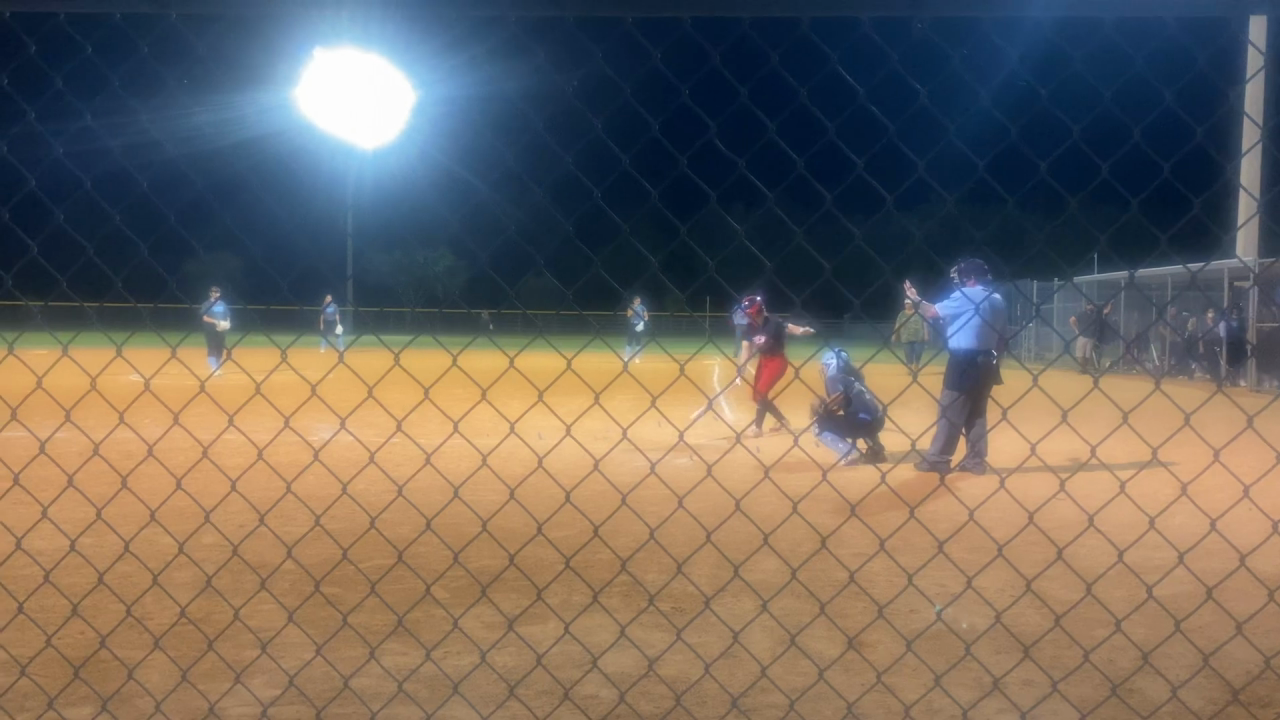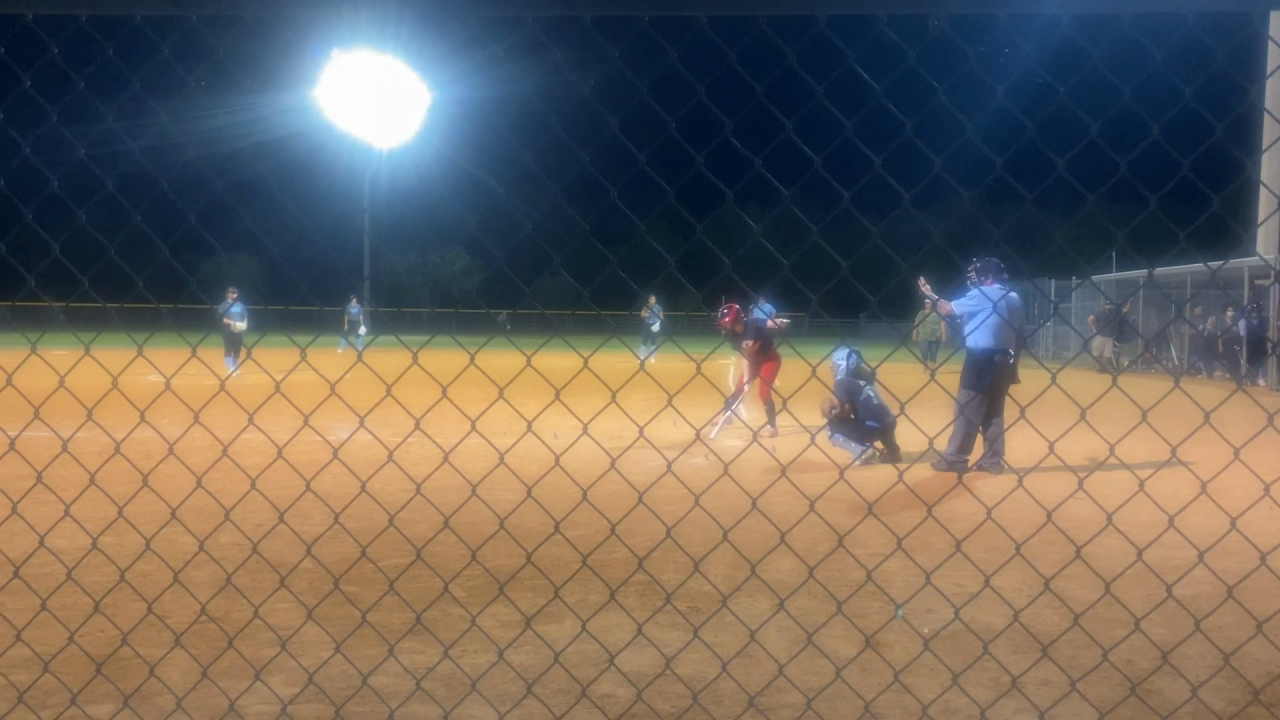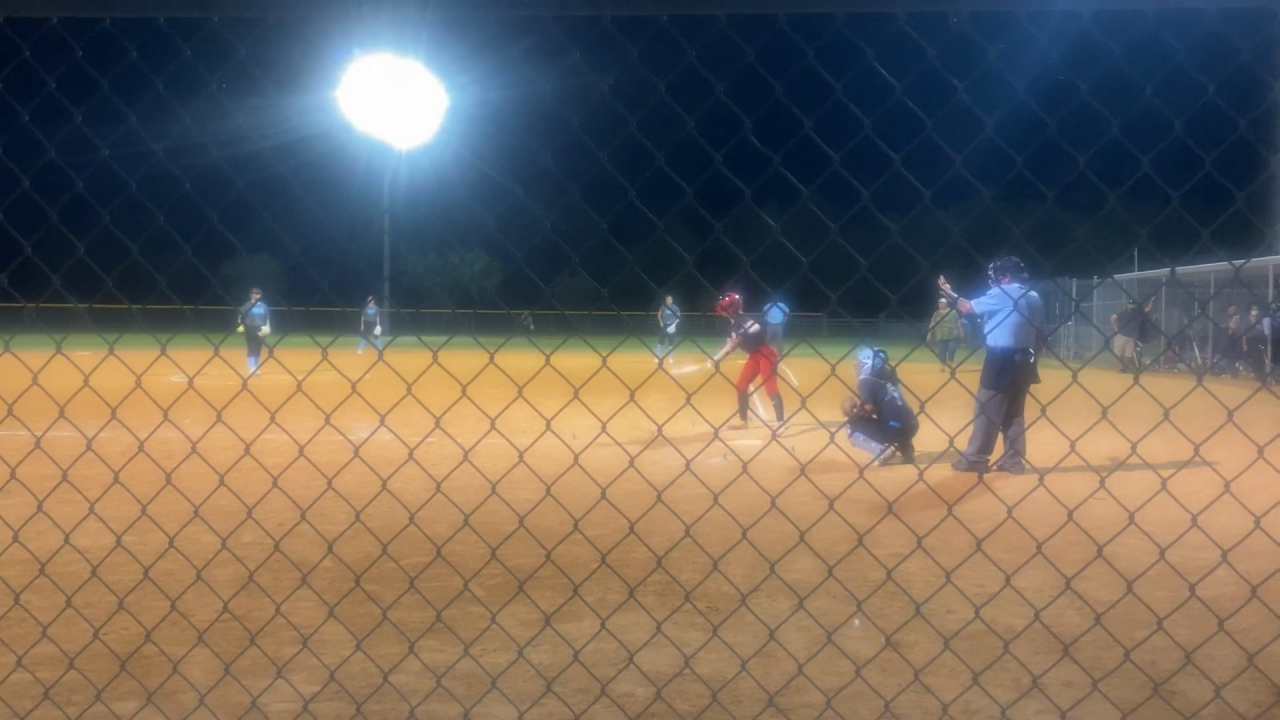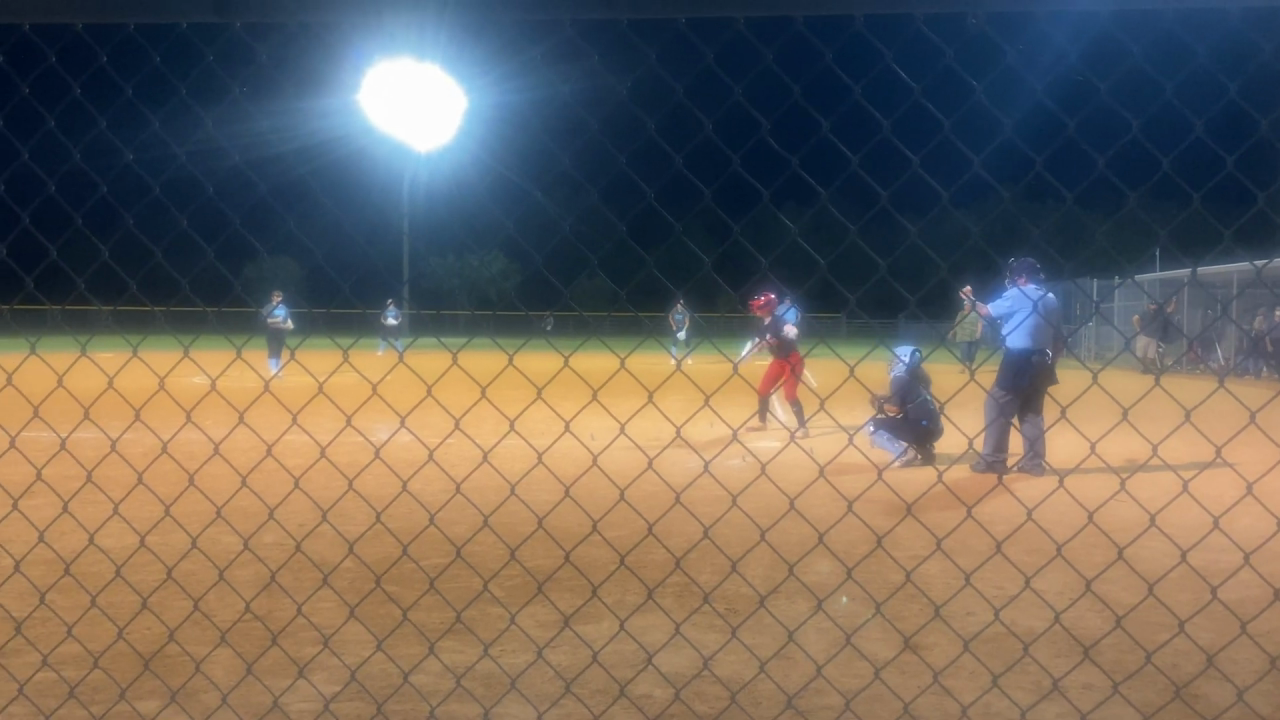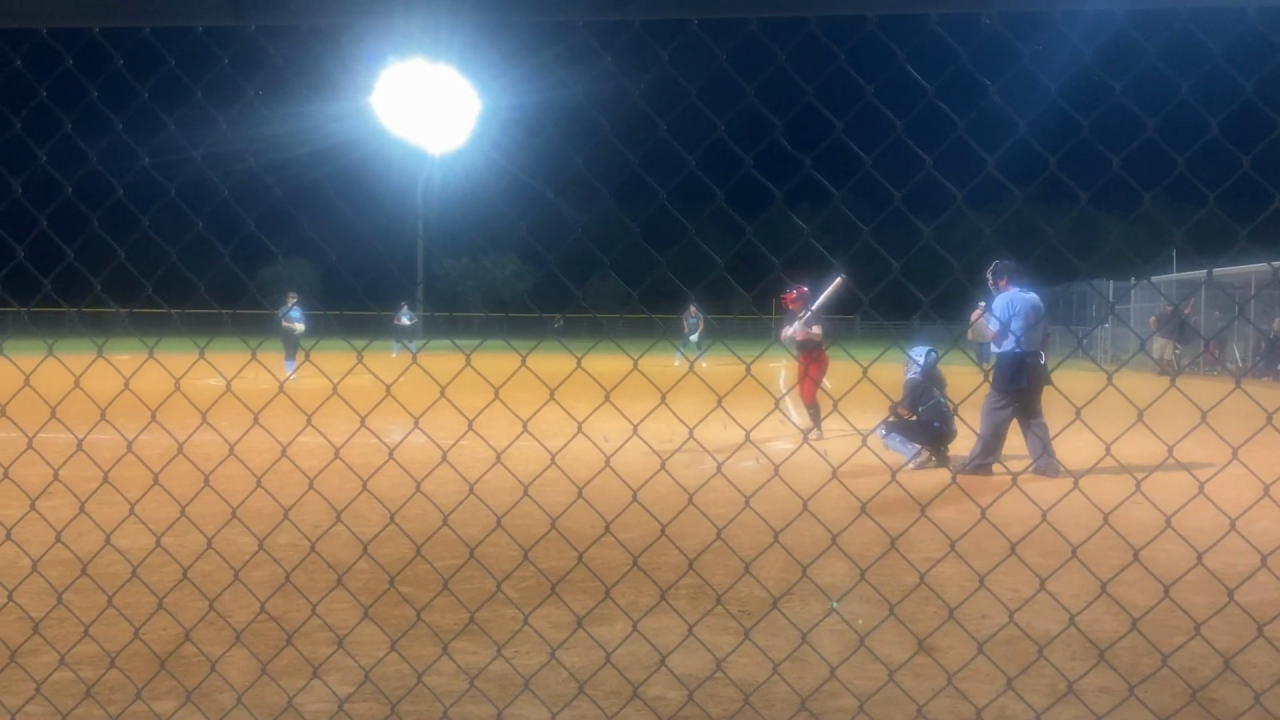
dt=0.5s
person 1, frame 1
left shoulder: (965, 295)
right shoulder: (998, 300)
left elbow: (932, 312)
right elbow: (1001, 337)
left wrist: (915, 299)
right wrist: (993, 362)
left hip: (964, 362)
right hip: (986, 362)
left knee: (950, 411)
right knee: (976, 413)
left ankle: (938, 459)
right ankle: (975, 460)
person 1, frame 2
left shoulder: (982, 294)
right shoulder: (1015, 299)
left elbow: (947, 309)
right elbow: (1020, 336)
left wrist: (931, 295)
right wrist: (1013, 362)
left hip: (981, 361)
right hip: (1004, 361)
left knee: (967, 410)
right knee: (994, 412)
left ankle: (955, 458)
right ankle: (993, 459)
person 1, frame 3
left shoulder: (1002, 293)
right shoulder: (1035, 298)
left elbow: (967, 308)
right elbow: (1040, 336)
left wrist: (950, 293)
right wrist: (1032, 361)
left hip: (1001, 360)
right hip: (1024, 361)
left knee: (987, 410)
right knee: (1014, 412)
left ankle: (975, 458)
right ankle: (1014, 460)
person 1, frame 4
left shoulder: (1017, 295)
right shoulder: (1051, 299)
left elbow: (987, 313)
right elbow: (1058, 338)
left wrist: (971, 299)
right wrist: (1051, 363)
left hip: (1018, 362)
right hip: (1041, 362)
left knee: (997, 408)
right knee: (1033, 413)
left ankle: (992, 459)
right ankle: (1034, 461)
person 1, frame 5
left shoulder: (1005, 299)
right shoulder: (1035, 299)
left elbow: (993, 335)
right elbow: (1044, 335)
left hip: (1011, 365)
right hip: (1033, 363)
left knee: (995, 412)
right knee: (1032, 414)
left ankle: (981, 462)
right ankle: (1047, 462)
